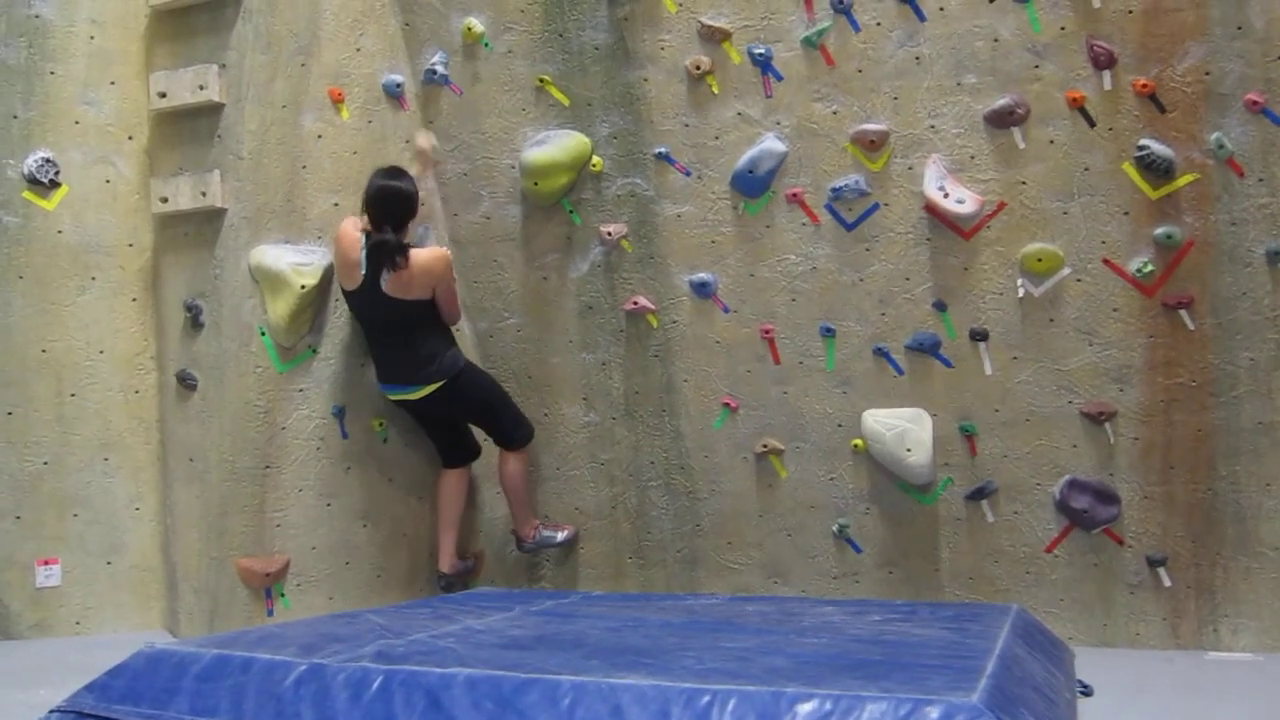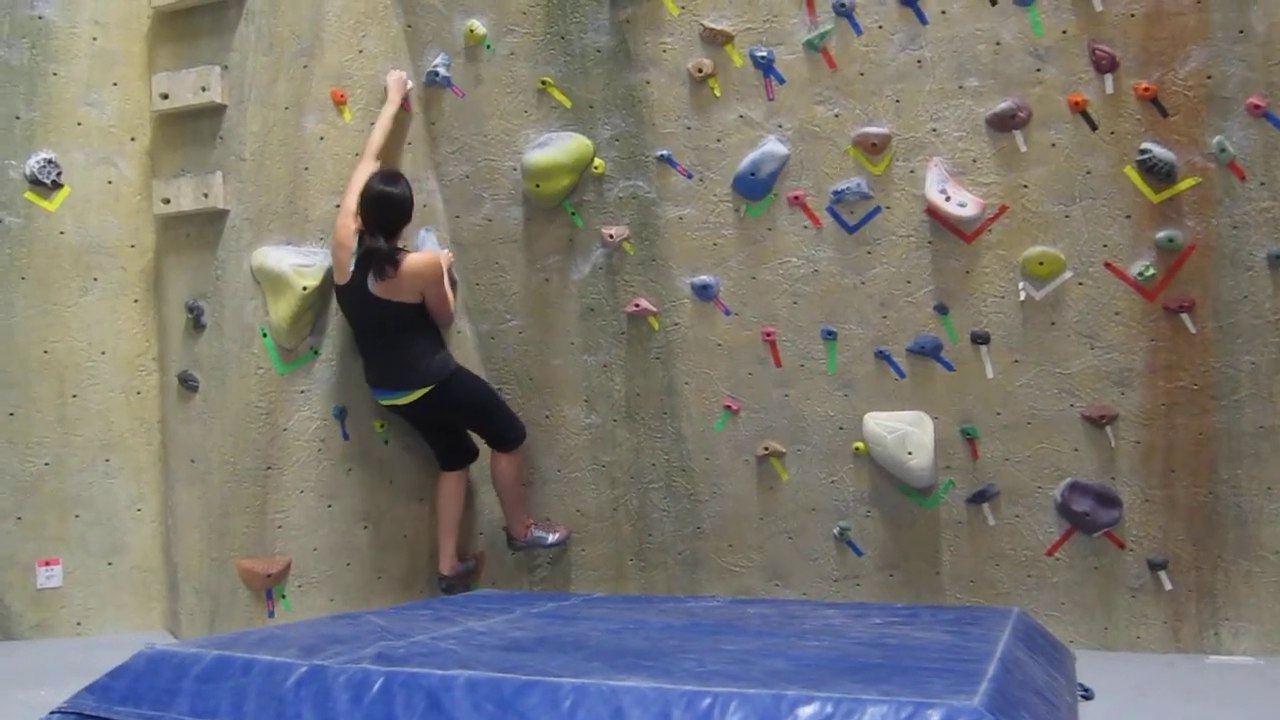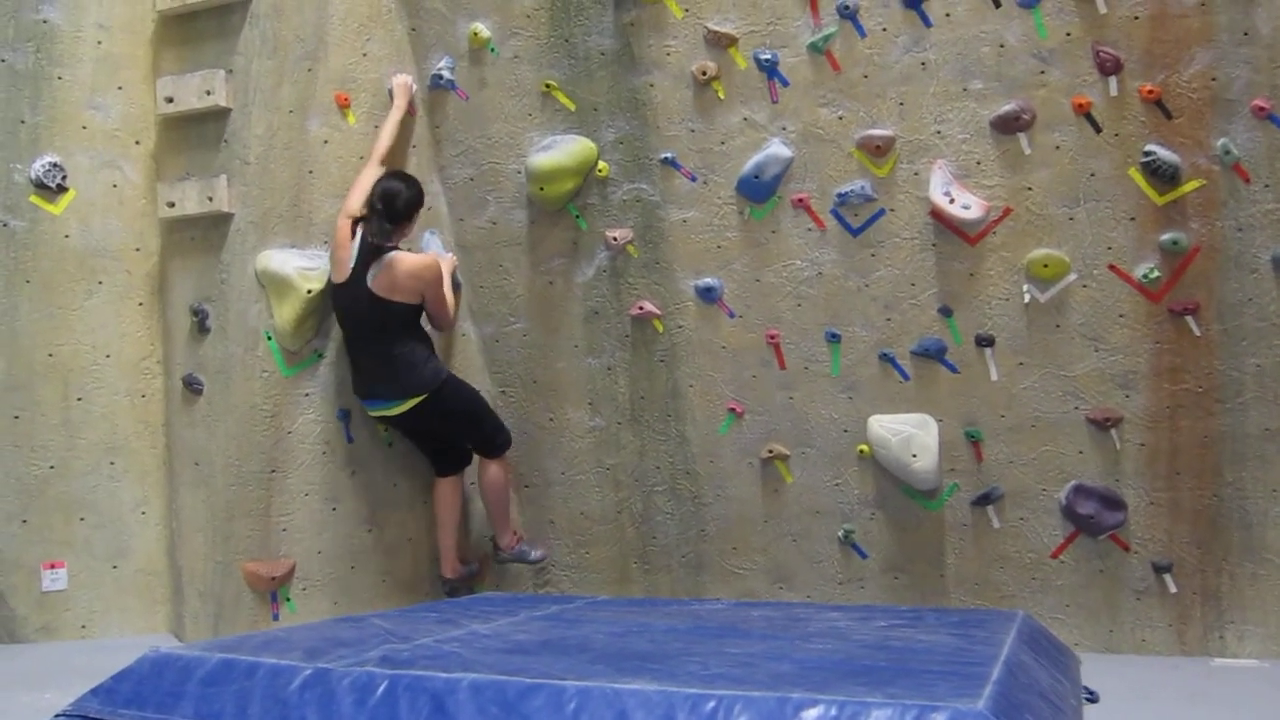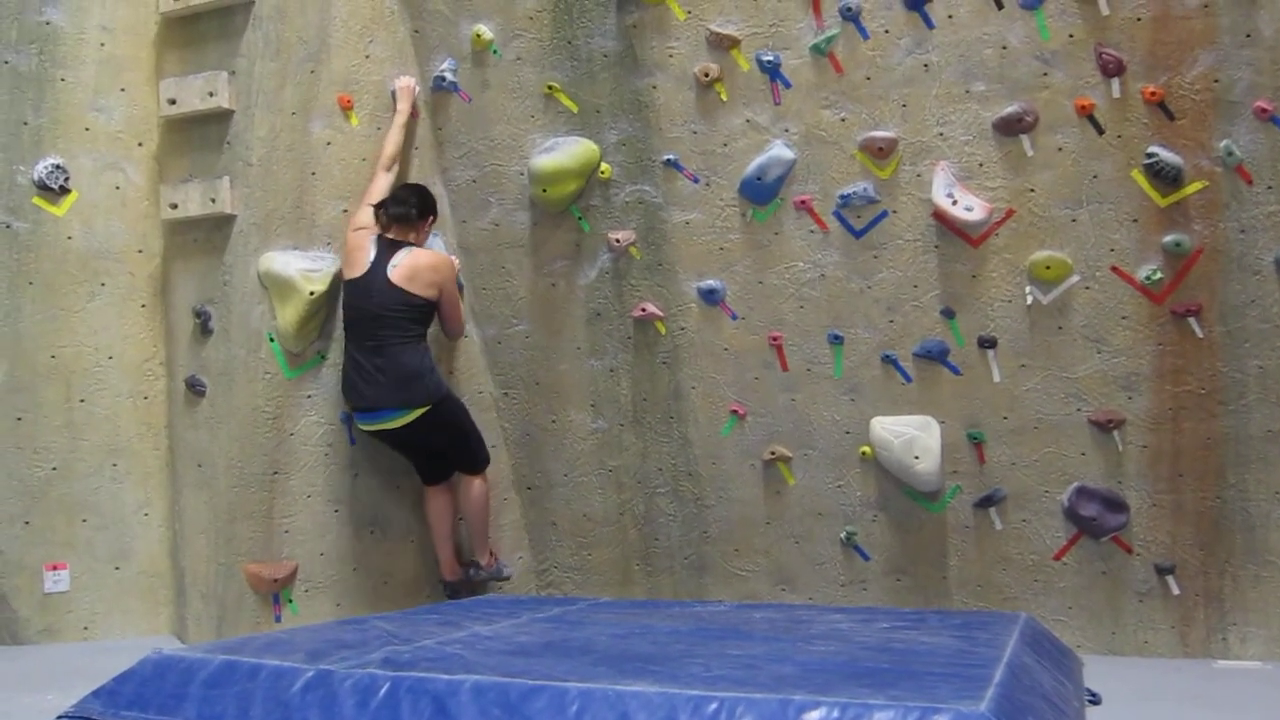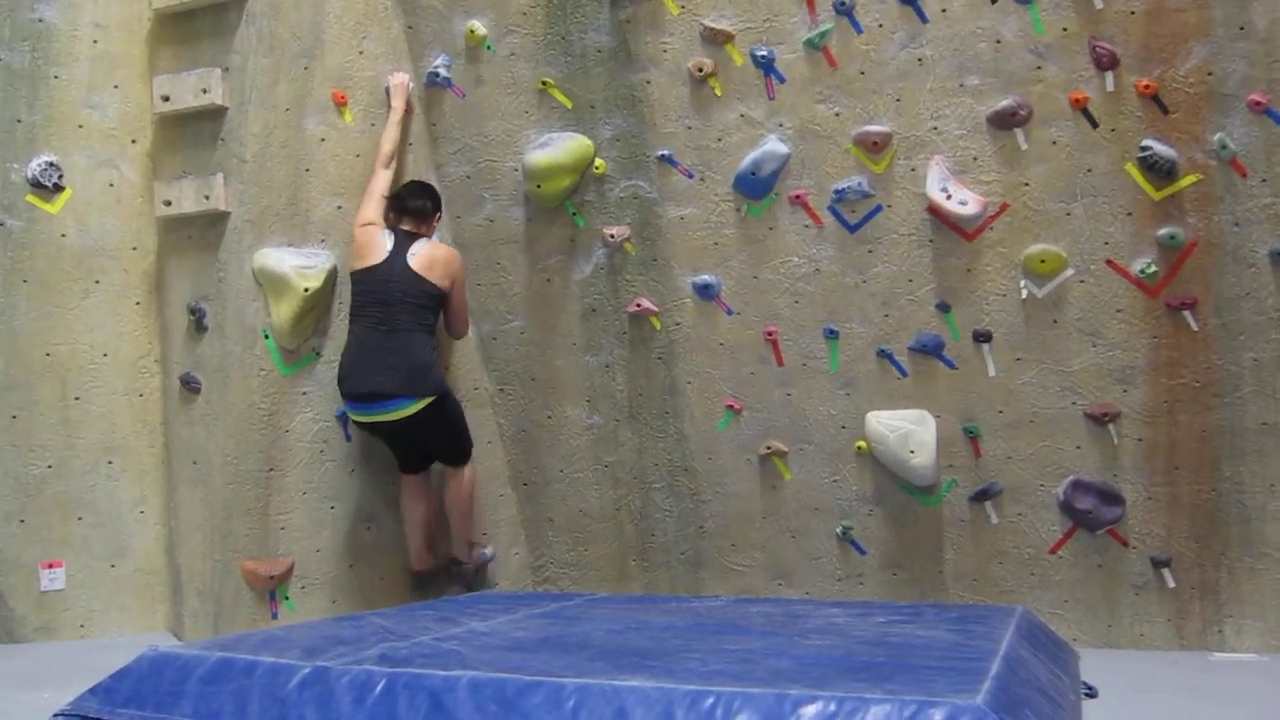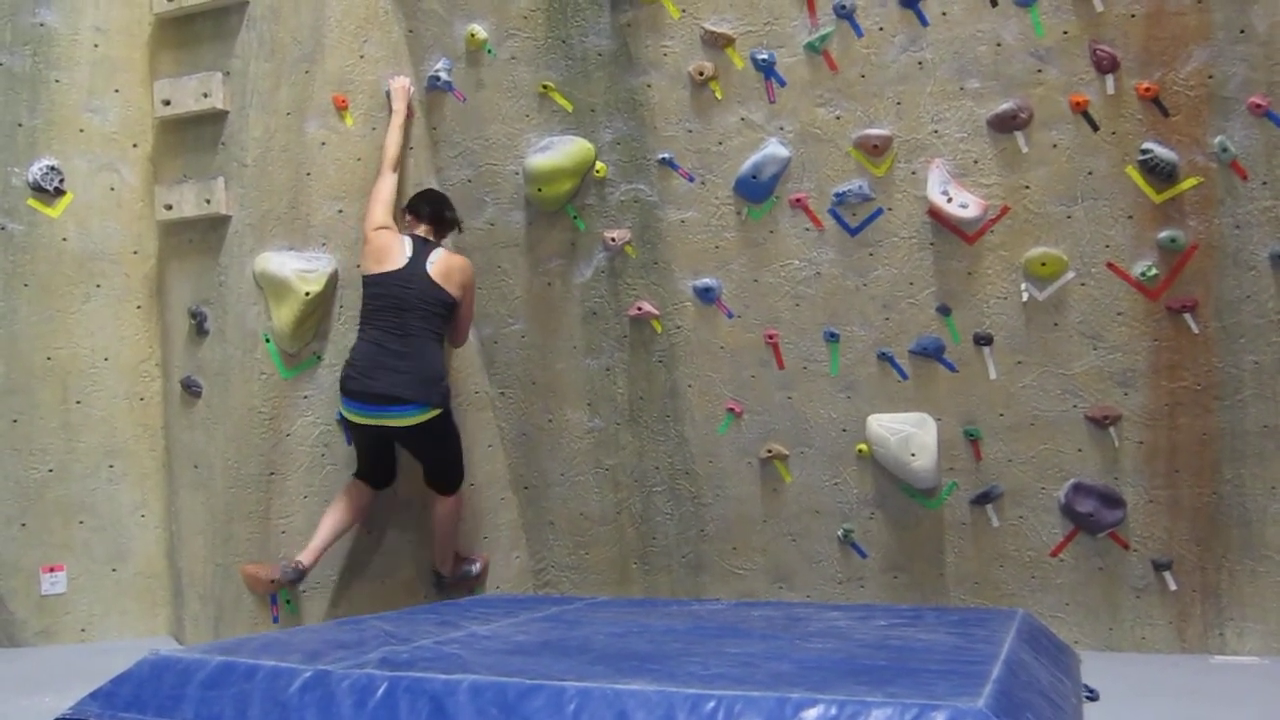
dt=0.4s
person 1, frame 1
left shoulder: (346, 241)
right shoulder: (431, 261)
left elbow: (376, 214)
right elbow: (452, 316)
left wrist: (419, 166)
left hip: (399, 388)
right hip: (444, 378)
left knee: (456, 455)
right knee: (516, 435)
left ankle: (449, 564)
right ankle: (527, 530)
person 1, frame 2
left shoulder: (344, 241)
right shoulder: (421, 266)
left elbow: (369, 159)
right elbow: (445, 318)
left wrist: (393, 98)
left hip: (387, 390)
right hip: (433, 381)
left knee: (454, 458)
right knee: (508, 437)
left ankle: (449, 566)
right ankle: (520, 530)
person 1, frame 3
left shoulder: (344, 240)
right shoulder: (419, 267)
left elbow: (375, 162)
right elbow: (444, 322)
left wrist: (399, 103)
right wrist: (446, 272)
left hip: (375, 397)
right hip: (421, 390)
left knee: (449, 462)
right knee: (494, 446)
left ankle: (452, 570)
right ankle: (506, 542)
person 1, frame 4
left shoulder: (357, 242)
right shoulder: (434, 264)
left elbow: (384, 168)
right elbow: (454, 330)
left wrist: (403, 108)
left hip: (364, 407)
right hip: (415, 399)
left knee: (436, 473)
right knee: (474, 465)
left ankle: (451, 574)
right ankle: (483, 561)
person 1, frame 5
left shoulder: (366, 237)
right shoulder: (445, 258)
left elbow: (383, 166)
right elbow: (459, 329)
left wrist: (398, 105)
left hip: (358, 397)
right hip: (415, 392)
left knee: (414, 466)
right knee: (458, 459)
left ankle: (421, 564)
right ankle: (464, 555)
person 1, frame 6
left shoulder: (380, 241)
right shoulder: (459, 268)
left elbow: (388, 171)
right elbow: (458, 338)
left wrist: (399, 109)
left hip: (360, 399)
right hip: (420, 403)
left knee: (370, 480)
right knee: (446, 484)
left ankle: (300, 563)
right ankle: (449, 569)
